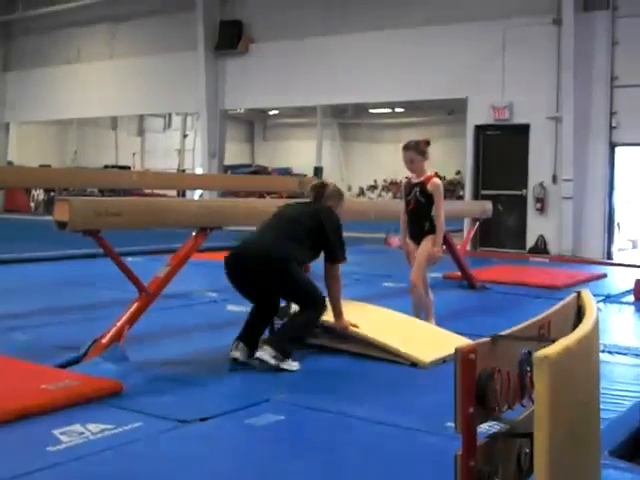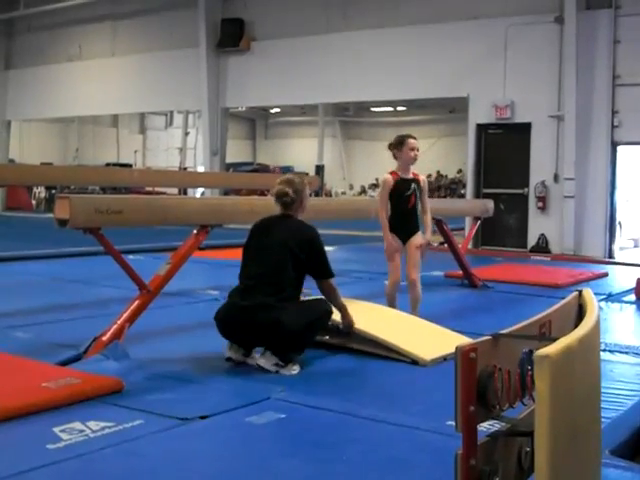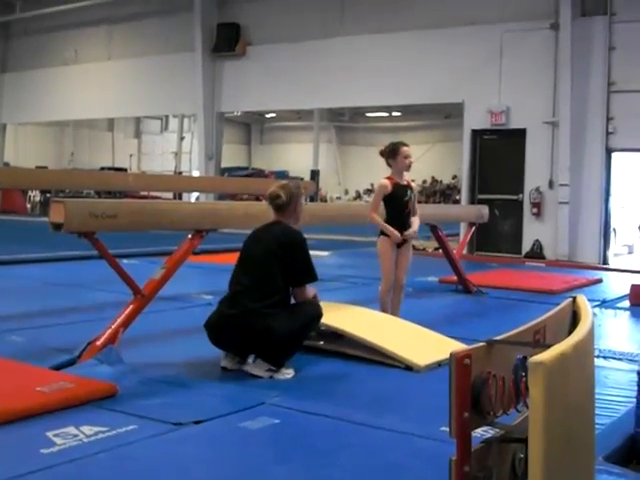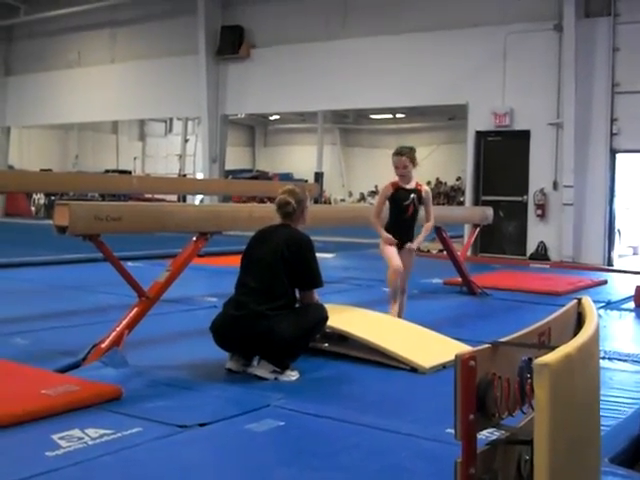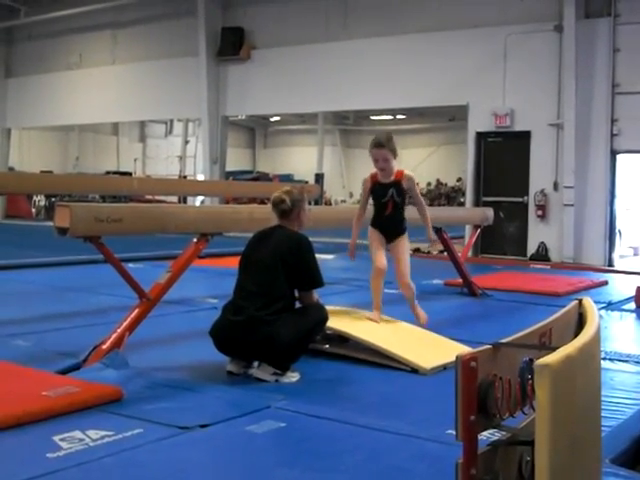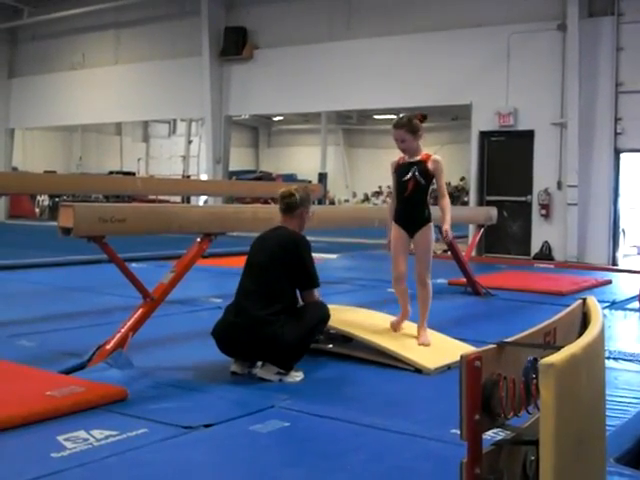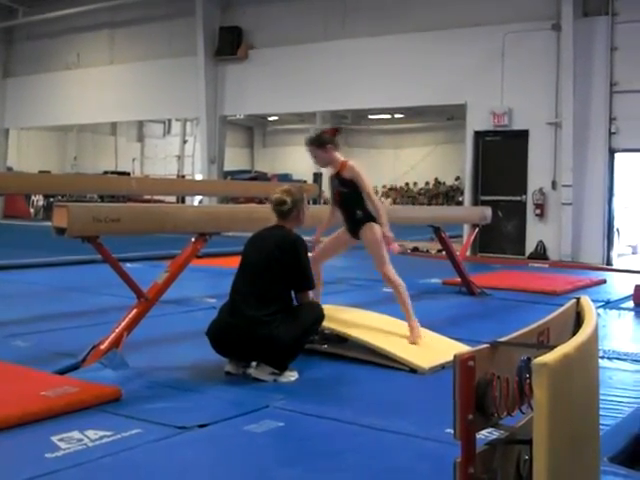
dt=0.7s
person 1, frame 1
left shoulder: (295, 209)
right shoulder: (329, 217)
right elbow: (332, 276)
left wrist: (289, 300)
right wrist: (339, 317)
left hip: (236, 261)
right hip: (272, 260)
left knee: (268, 300)
right knee: (315, 303)
left ankle: (243, 346)
right ankle: (275, 350)
person 1, frame 2
left shoulder: (259, 227)
right shoulder: (306, 233)
right elbow: (326, 286)
right wrist: (345, 313)
right hip: (267, 322)
right knee: (322, 310)
left ankle: (241, 347)
right ankle: (277, 356)
person 1, frame 3
left shoulder: (257, 234)
right shoulder: (293, 237)
right elbow: (300, 296)
right wrist: (311, 294)
right hip: (256, 329)
right knee: (312, 310)
left ankle: (236, 355)
right ankle: (267, 362)
person 1, frame 4
left shoulder: (260, 235)
right shoulder: (301, 241)
right elbow: (307, 299)
left wrist: (291, 298)
right wrist: (313, 301)
right hip: (262, 331)
right knee: (318, 313)
left ankle: (241, 356)
right ankle: (272, 364)
person 1, frame 5
left shoulder: (258, 237)
right shoulder: (299, 242)
right elbow: (307, 298)
left wrist: (291, 296)
right wrist: (313, 300)
right hip: (262, 336)
right knee: (318, 313)
left ankle: (241, 359)
right ankle: (273, 366)
person 1, frame 6
left shoulder: (263, 238)
right shoulder: (297, 241)
right elbow: (309, 298)
left wrist: (292, 300)
right wrist: (316, 301)
right hip: (263, 336)
right knee: (320, 311)
left ankle: (244, 360)
right ankle: (276, 366)
person 1, frame 7
left shoulder: (257, 237)
right shoulder: (294, 241)
right elbow: (304, 299)
right wrist: (312, 301)
right hip: (258, 336)
right knee: (314, 312)
left ankle: (239, 360)
right ankle: (271, 366)
person 2, frame 1
left shoulder: (434, 183)
right shoulder: (406, 184)
left elbow: (440, 216)
left wrist: (438, 245)
right wrist: (404, 240)
left hip: (428, 236)
right hip: (413, 237)
left knee: (415, 281)
right knee: (422, 283)
left ankle: (418, 320)
right ankle: (430, 319)
person 2, frame 2
left shoulder: (421, 180)
right shoulder: (389, 179)
left elbow: (425, 210)
right elbow: (382, 212)
left wrist: (427, 235)
right wrist: (388, 239)
left hip: (414, 232)
right hip: (394, 232)
left knee: (414, 279)
right knee: (395, 279)
left ankle: (414, 316)
person 2, frame 3
left shoulder: (411, 186)
right shoulder: (385, 184)
left elbow: (415, 214)
right elbow: (372, 213)
left wrist: (414, 228)
right wrist: (390, 231)
left hip: (405, 239)
right hip: (388, 237)
left knee: (400, 283)
right knee: (388, 283)
person 2, frame 4
left shoulder: (424, 191)
right shoulder: (389, 188)
left elbow: (429, 221)
right elbow: (375, 216)
left wrist: (418, 241)
right wrist: (382, 233)
left hip: (408, 242)
right hip: (389, 239)
left knee: (403, 286)
right knee: (396, 268)
right ankle: (394, 301)
person 2, frame 5
left shoulder: (406, 178)
right shoulder: (369, 181)
left elbow: (420, 205)
right elbow: (361, 211)
left wrist: (429, 231)
right wrist: (353, 239)
left hip: (399, 233)
right hip: (377, 230)
left knee: (405, 281)
right knee: (380, 267)
left ankle: (415, 307)
right ankle: (376, 309)
person 2, frame 6
left shoulder: (433, 162)
right shoulder: (396, 165)
left elbow: (443, 196)
left wrist: (446, 224)
right wrist: (390, 229)
left hip: (422, 223)
right hip: (400, 223)
left knee: (423, 277)
right knee: (398, 275)
left ankle: (422, 326)
right ankle: (404, 310)
person 2, frame 7
left shoulder: (350, 168)
right shoulder: (333, 177)
left elbow: (371, 197)
right elbow: (334, 209)
left wrist: (385, 227)
right wrist: (318, 234)
left hip: (366, 224)
right hip: (349, 227)
left knee: (387, 273)
right knee: (316, 258)
left ankle: (412, 322)
